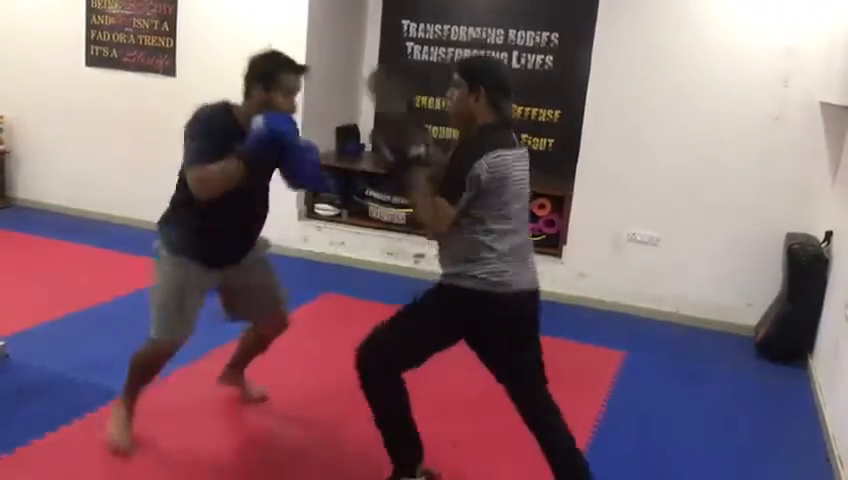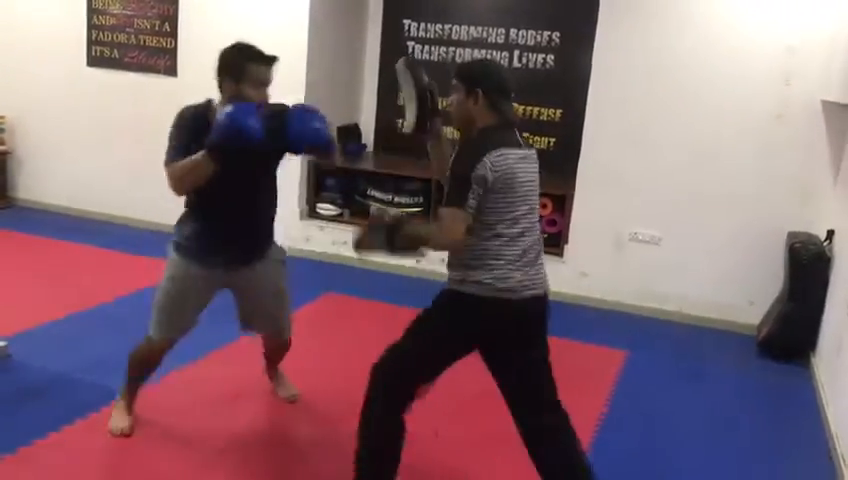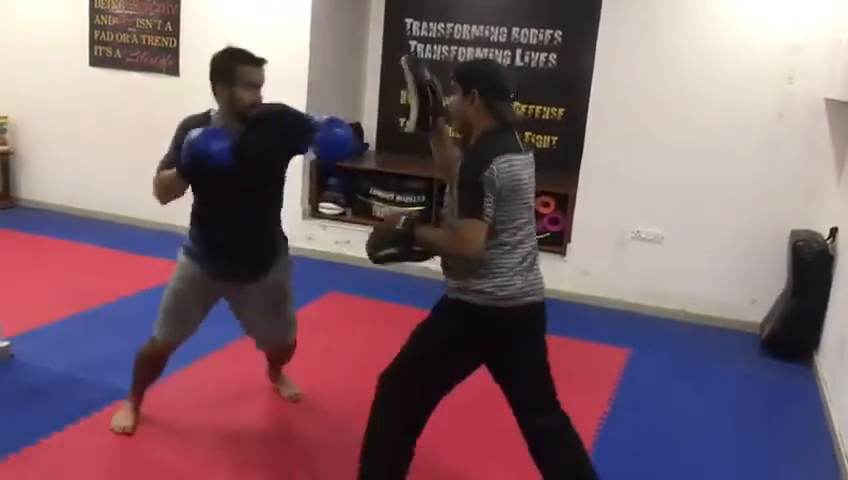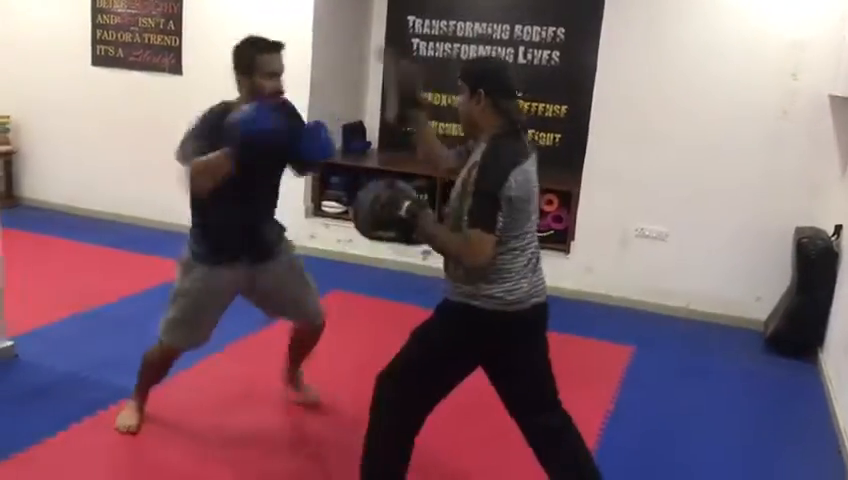
dt=0.1s
person 1, frame 1
left shoulder: (473, 151)
right shoulder: (512, 146)
left elbow: (435, 223)
left wrist: (416, 175)
right wrist: (420, 169)
left hip: (469, 290)
right hip: (521, 292)
left knee: (375, 358)
right knee: (533, 395)
person 1, frame 2
left shoulder: (476, 152)
right shoulder: (521, 150)
left elbow: (448, 235)
left wrist: (397, 228)
right wrist: (432, 128)
left hip: (478, 298)
right hip: (528, 299)
left knee: (389, 383)
right knee: (540, 408)
person 1, frame 3
left shoulder: (480, 158)
right shoulder: (514, 149)
left elbow: (468, 246)
right elbow: (457, 177)
left wrist: (409, 229)
right wrist: (434, 122)
left hip: (476, 307)
right hip: (525, 305)
left knee: (398, 395)
right knee: (541, 413)
person 1, frame 4
left shoulder: (492, 164)
right shoulder: (510, 146)
left elbow: (474, 254)
right elbow: (444, 160)
left wrist: (414, 214)
right wrist: (413, 114)
left hip: (479, 311)
right hip: (526, 308)
left knee: (396, 396)
right knee: (543, 414)
person 2, frame 1
right shoulder: (210, 121)
right elbow: (202, 187)
right wrist: (249, 155)
left hip: (241, 250)
right hip: (188, 250)
left knee: (274, 320)
right knee: (165, 343)
left ankle: (234, 372)
right ankle: (124, 410)
person 2, frame 2
left shoulder: (274, 118)
right shoulder: (193, 120)
right elbow: (179, 182)
right wrist: (220, 147)
left hip: (256, 253)
right hip: (197, 252)
left knee: (279, 336)
right knee: (159, 340)
left ankle: (273, 371)
right ankle: (126, 400)
person 2, frame 3
left shoulder: (277, 121)
right shoulder: (194, 131)
right elbow: (162, 191)
right wrist: (187, 167)
left hip: (264, 261)
right hip: (206, 260)
left knee: (282, 343)
right knee: (163, 342)
left ankle: (275, 374)
right ankle: (132, 401)
person 2, frame 4
left shoulder: (284, 112)
right shoulder: (217, 121)
left elbow: (304, 154)
right elbow: (198, 181)
right wrist: (238, 148)
left hip: (266, 244)
right hip: (212, 254)
left knee: (312, 320)
right knee: (174, 343)
left ankle: (292, 376)
right ankle: (138, 400)
